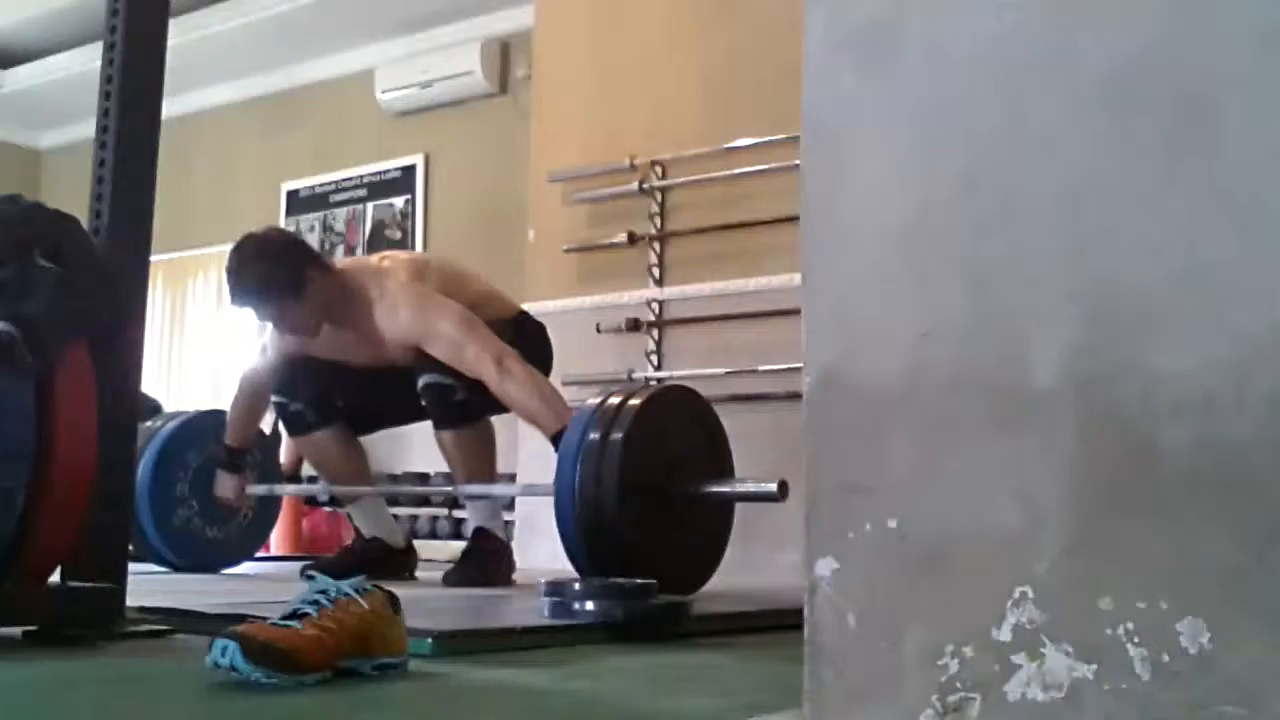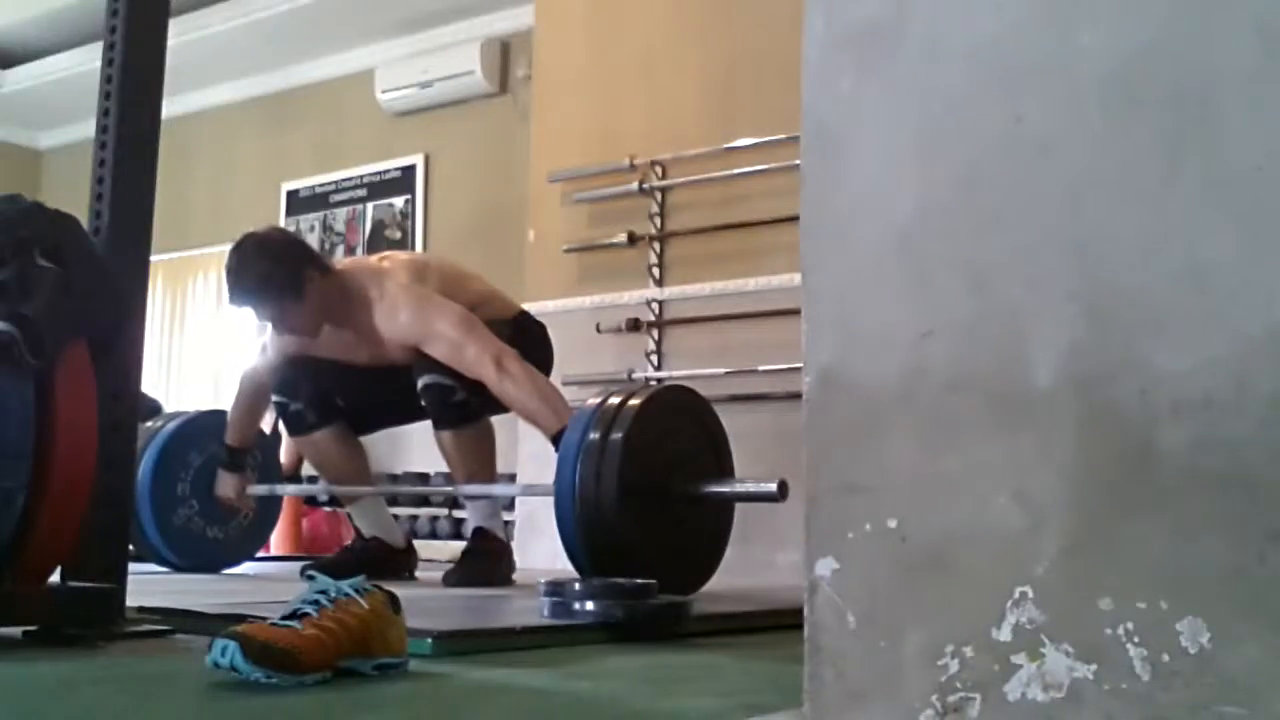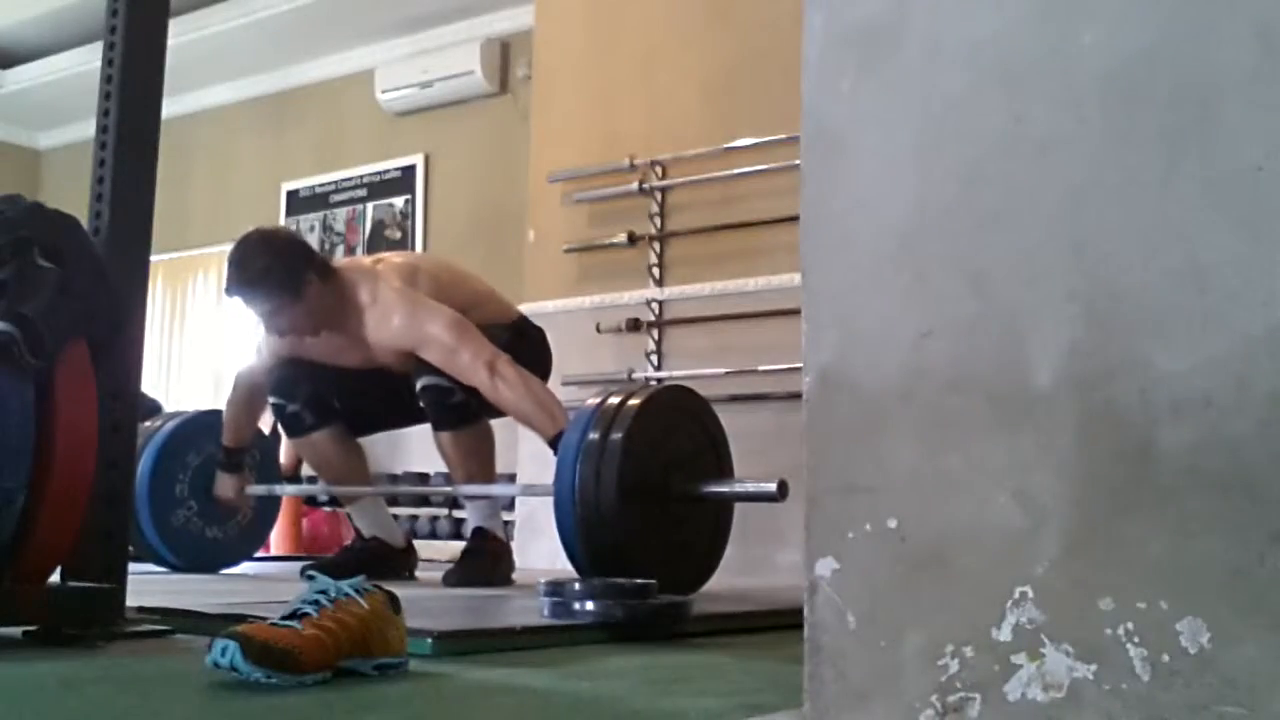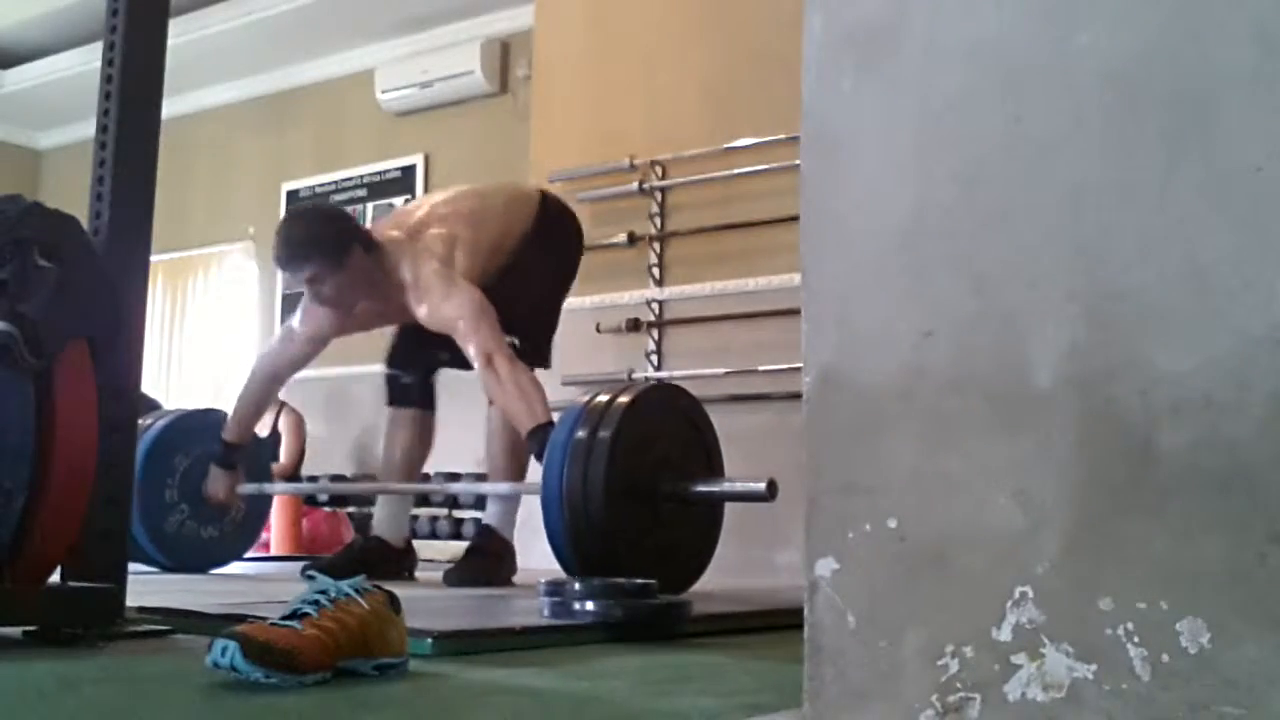
dt=0.4s
person 1, frame 1
left shoulder: (401, 305)
right shoulder: (297, 325)
left elbow: (498, 367)
right elbow: (256, 383)
right wrist: (231, 464)
left knee: (442, 382)
right knee: (293, 395)
left ankle: (488, 538)
right ankle: (384, 541)
person 1, frame 2
left shoulder: (399, 303)
right shoulder: (295, 331)
left elbow: (499, 366)
right elbow: (256, 380)
right wrist: (232, 463)
left hip: (508, 349)
left knee: (438, 380)
right knee: (295, 396)
left ankle: (488, 538)
right ankle: (384, 542)
person 1, frame 3
left shoulder: (394, 311)
right shoulder: (293, 328)
left elbow: (492, 371)
right elbow: (249, 382)
right wrist: (230, 466)
left hip: (509, 345)
left knee: (439, 383)
right knee: (290, 394)
left ankle: (487, 540)
right ankle: (384, 543)
person 1, frame 4
left shoulder: (429, 282)
right shoulder: (330, 300)
left elbow: (495, 363)
right elbow: (272, 367)
left wrist: (548, 445)
right wrist: (226, 459)
left hip: (539, 234)
right hip: (488, 243)
left knee: (497, 364)
right knee: (408, 374)
left ankle: (496, 538)
right ankle: (388, 539)
